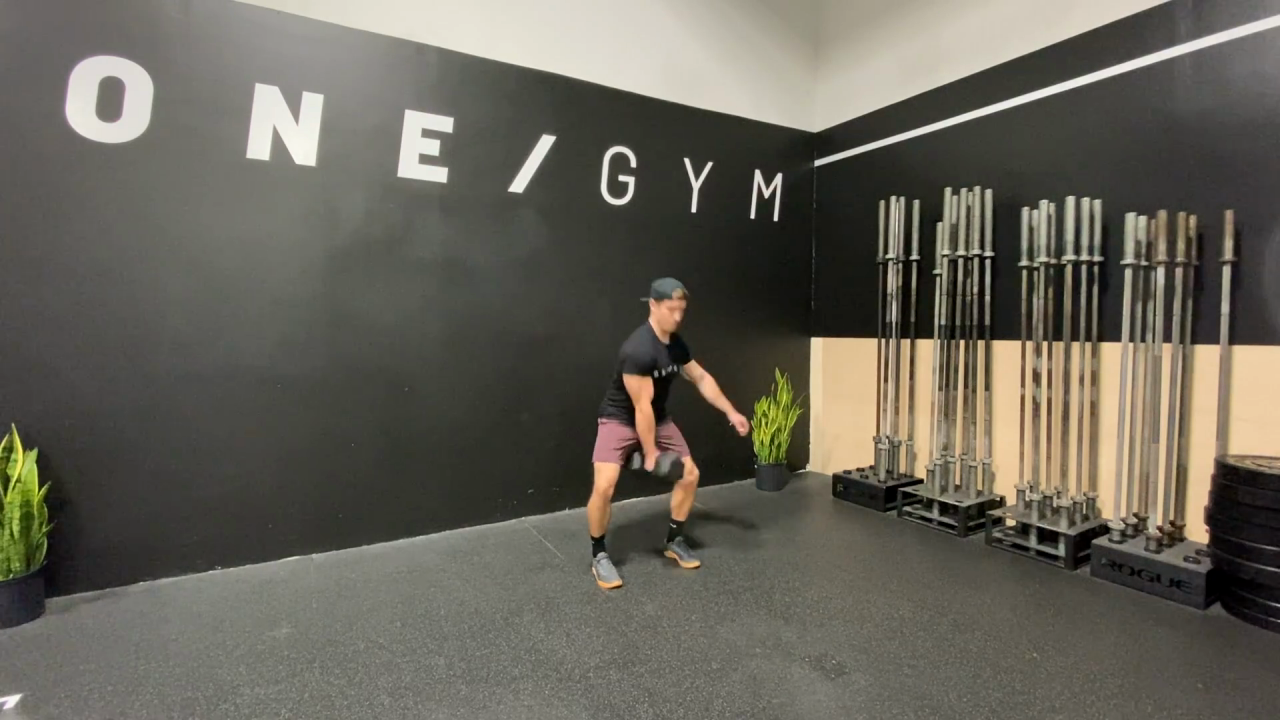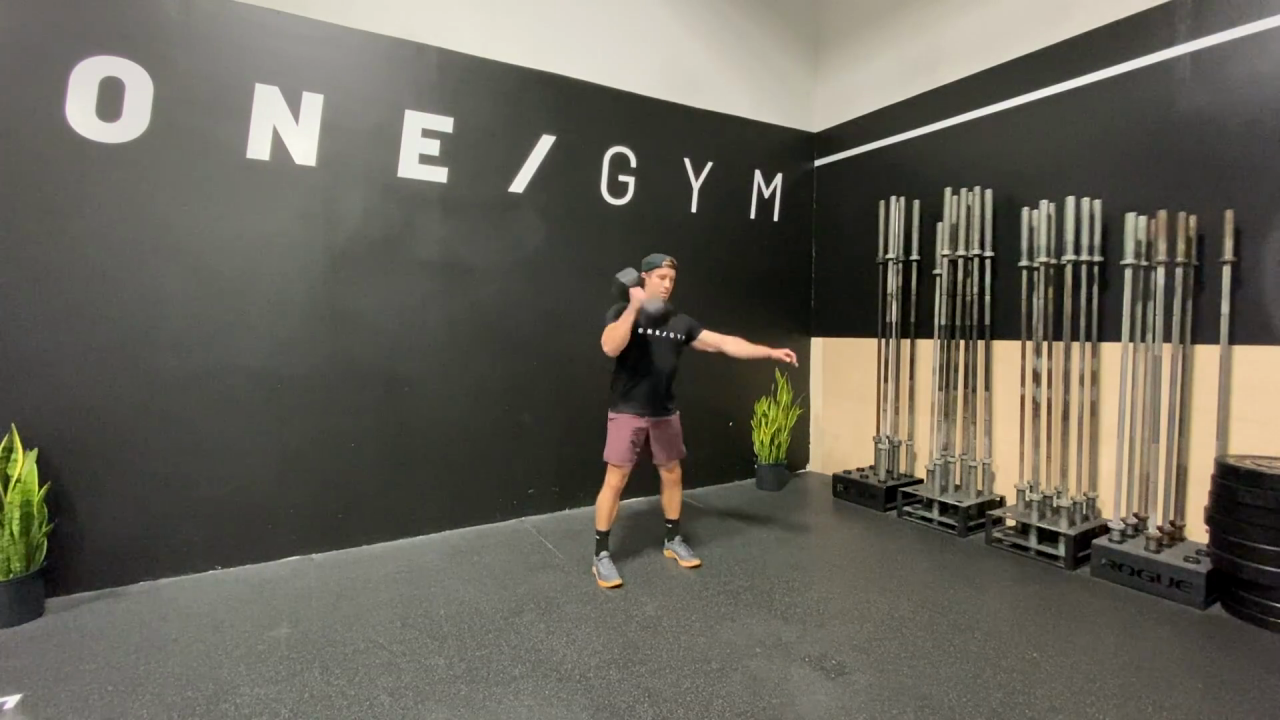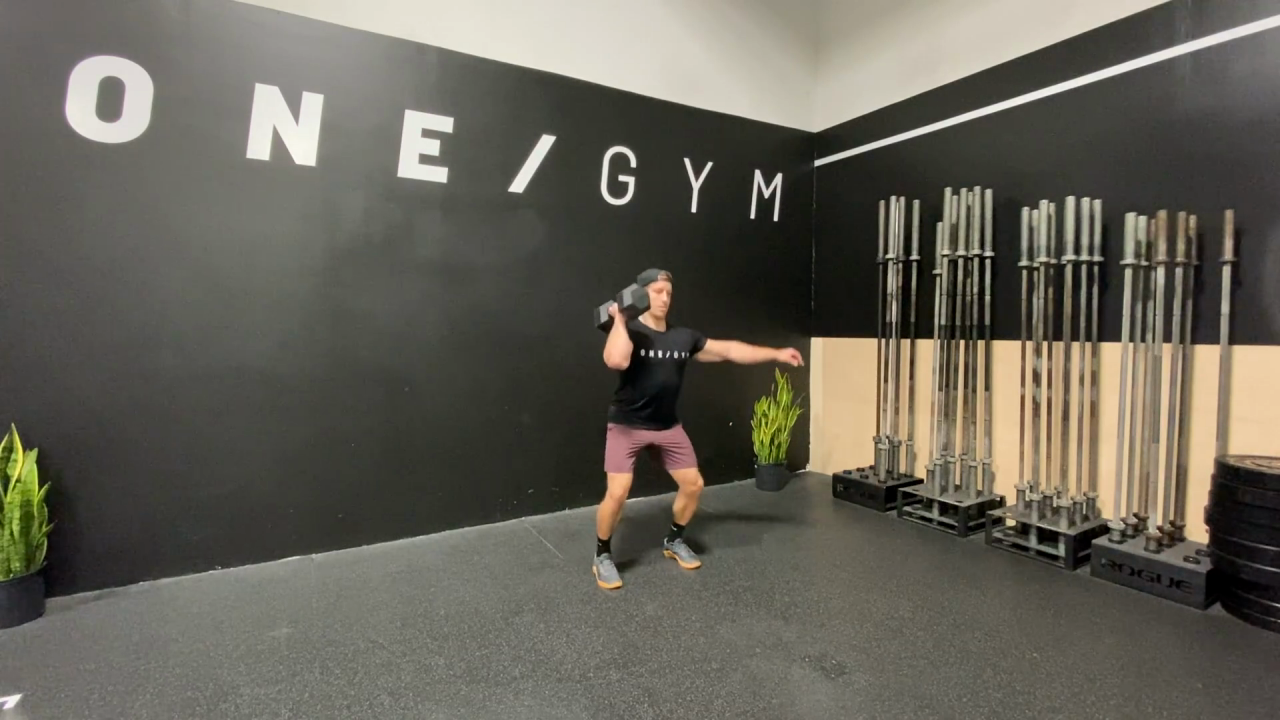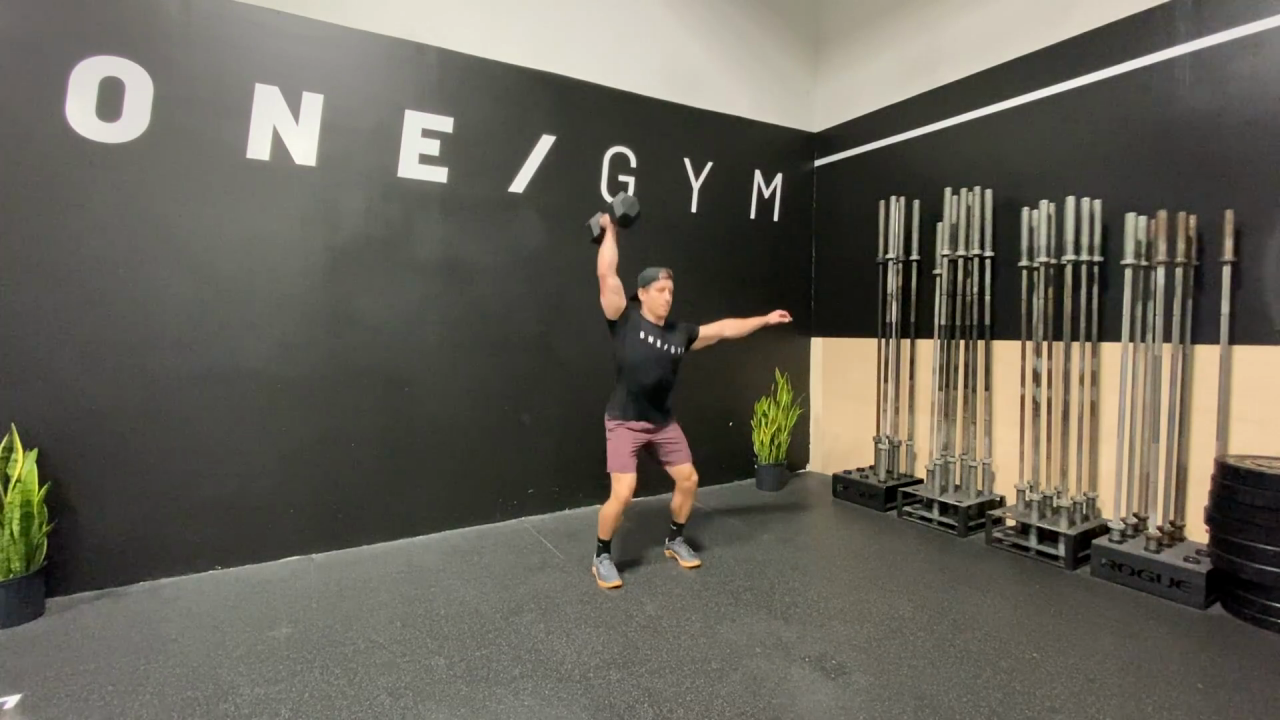
dt=0.4s
person 1, frame 1
left shoulder: (677, 344)
right shoulder: (638, 349)
left elbow: (701, 379)
right elbow: (642, 407)
left wrist: (730, 412)
right wrist: (650, 453)
left hip: (657, 419)
right hip: (619, 421)
left knee: (690, 476)
right knee: (604, 486)
left ankle: (674, 541)
right ankle: (600, 555)
person 1, frame 2
left shoulder: (680, 321)
right shoulder: (623, 312)
left elbow: (723, 344)
right elbow: (611, 347)
left wrist: (770, 352)
right wrist: (634, 307)
left hip: (664, 413)
right hip: (627, 412)
left knee: (672, 476)
right knee: (616, 482)
left ankle: (672, 540)
right ankle: (601, 554)
person 1, frame 3
left shoulder: (683, 337)
right shoulder: (630, 332)
left elbow: (728, 350)
right elbow: (616, 361)
left wrist: (775, 354)
right wrist: (618, 320)
left hip: (667, 426)
right hip: (627, 425)
left knee: (693, 485)
right knee: (617, 494)
left ankle: (674, 541)
right ankle: (602, 557)
person 1, frame 4
left shoulder: (681, 332)
right shoulder: (626, 317)
left elbow: (724, 328)
right elbow: (606, 275)
left wrist: (764, 319)
right wrist: (610, 233)
left hip: (662, 421)
right hip: (625, 422)
left knee: (688, 480)
right knee: (623, 494)
left ankle: (675, 541)
right ankle: (602, 556)
